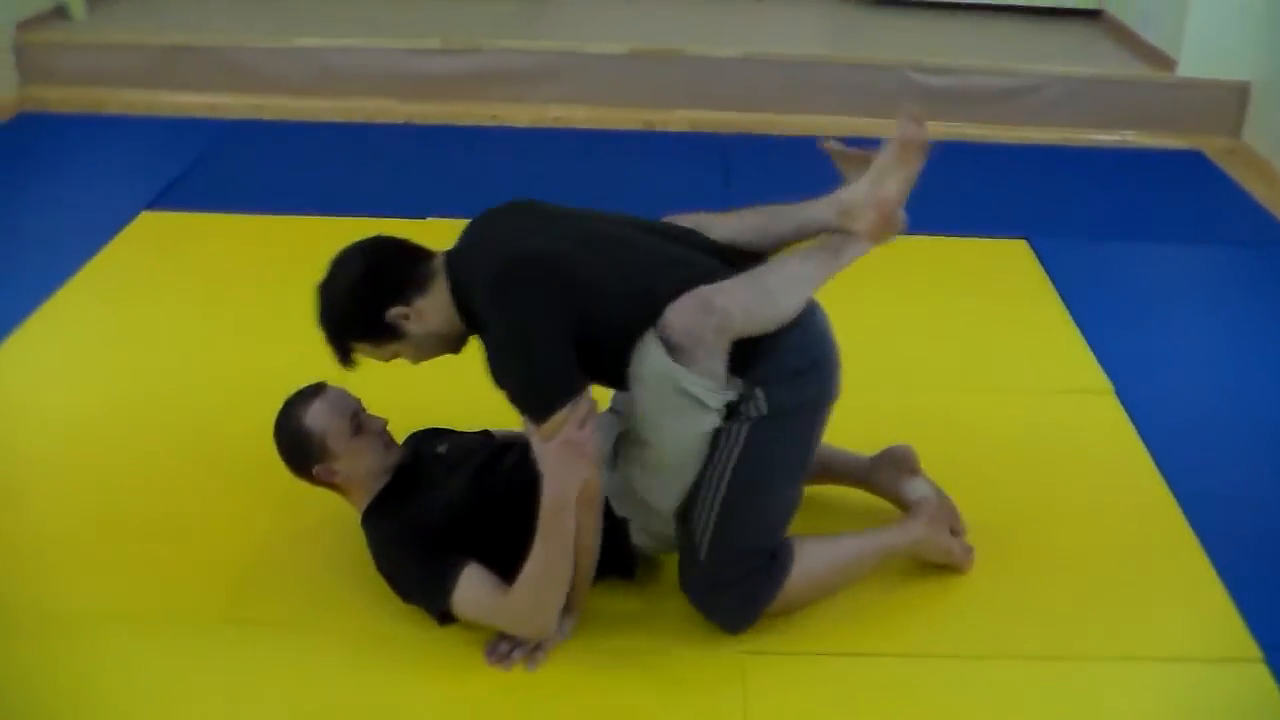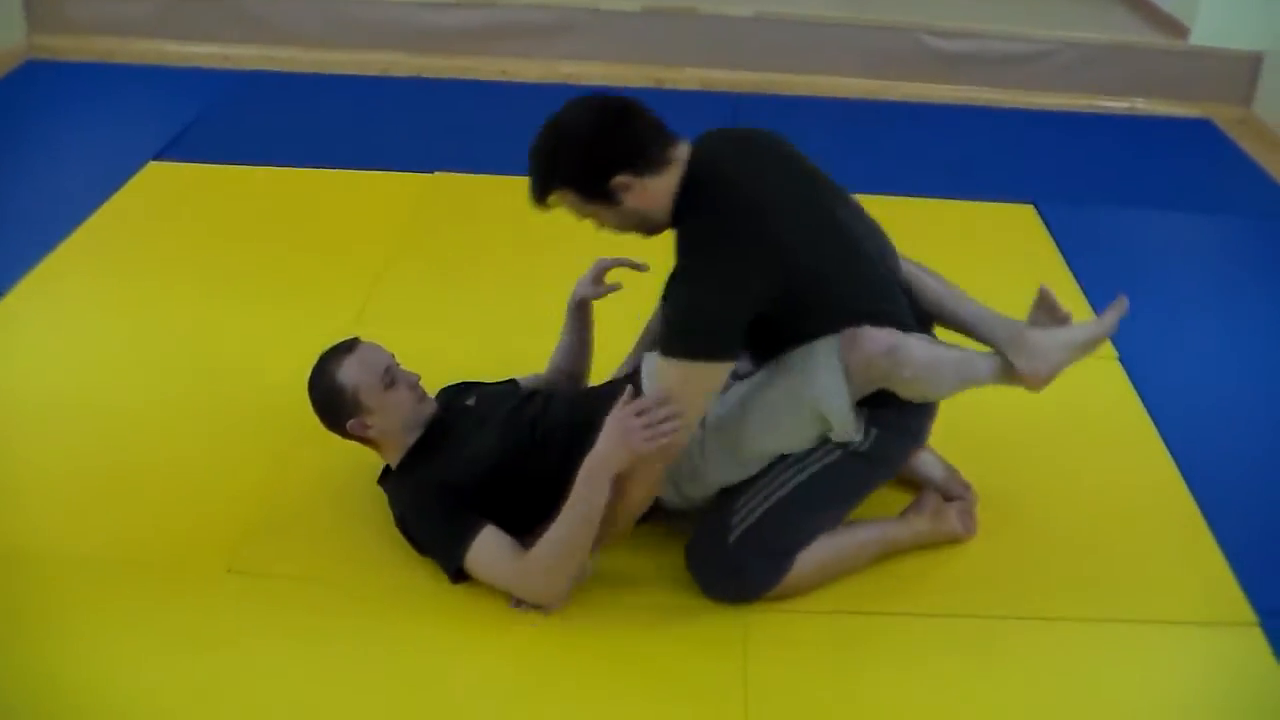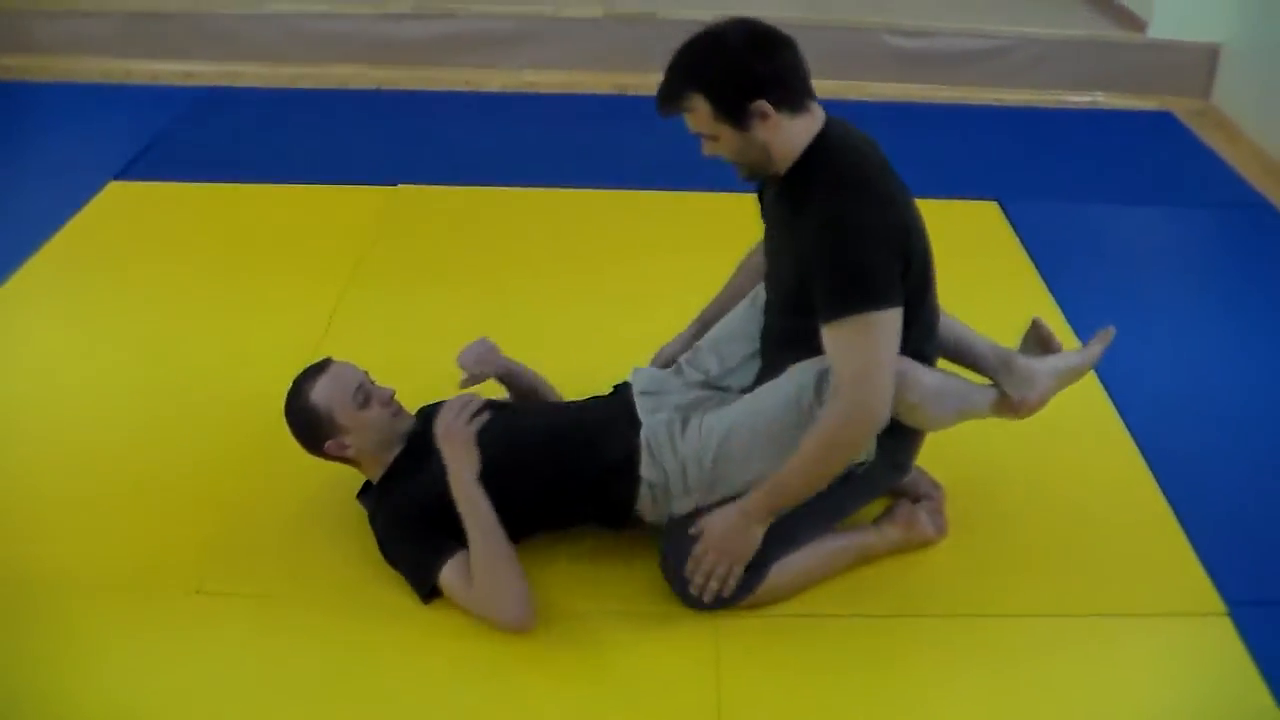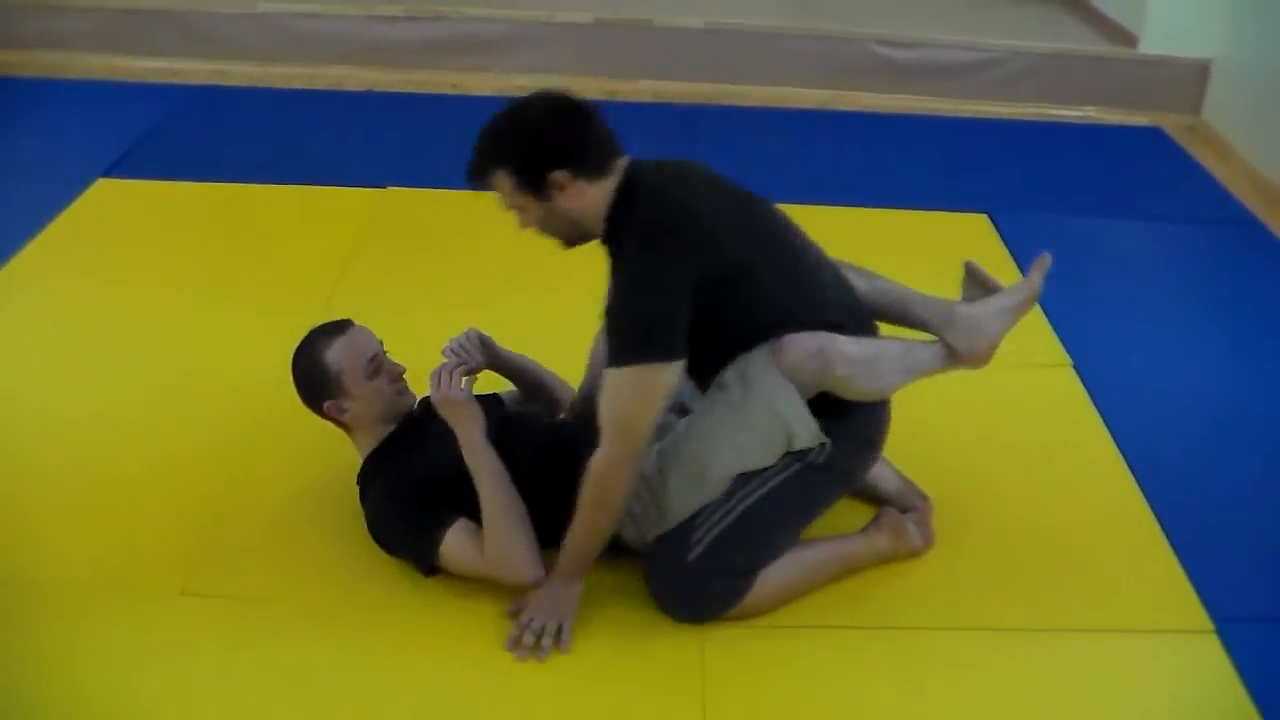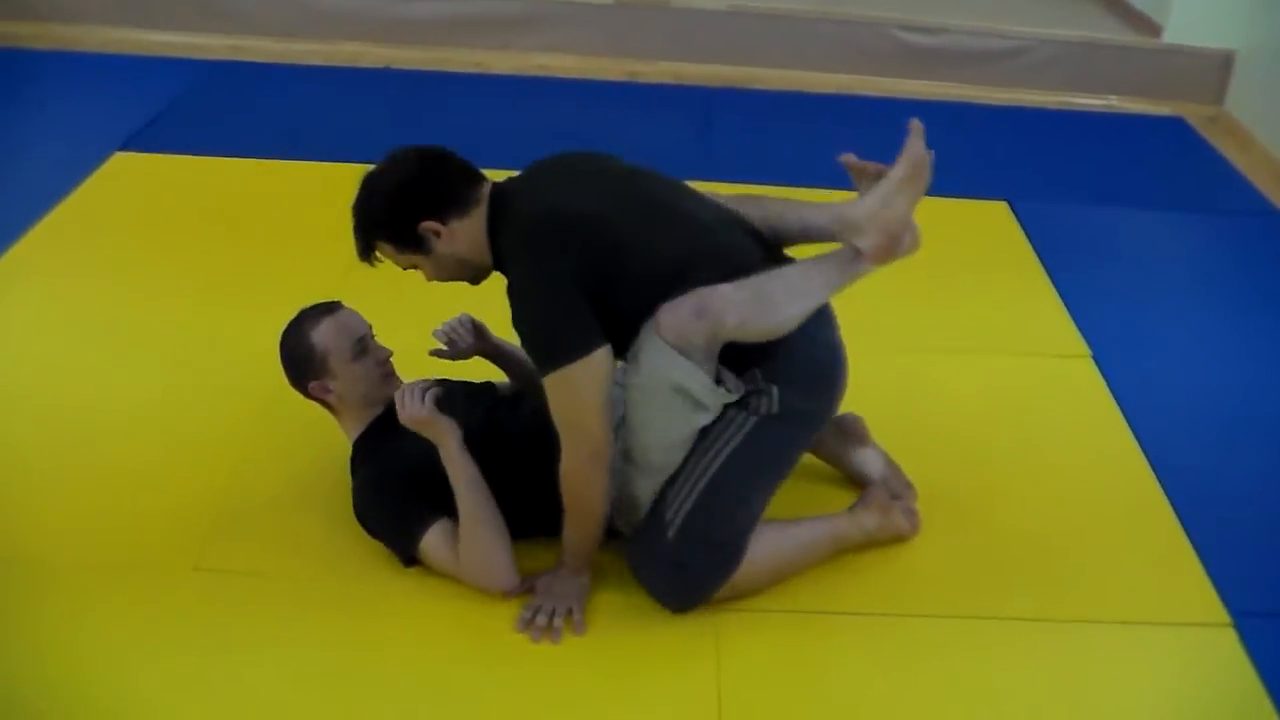
dt=0.4s
person 1, frame 1
left shoulder: (422, 447)
right shoulder: (401, 544)
right elbow: (525, 617)
right wrist: (561, 491)
left hip: (622, 455)
right hip: (635, 515)
left ankle: (872, 469)
person 1, frame 2
left shoulder: (456, 400)
right shoulder: (425, 502)
right elbow: (546, 586)
left wrist: (583, 301)
right wrist: (605, 464)
left hip: (660, 386)
right knee: (861, 348)
person 1, frame 3
left shoulder: (430, 424)
right shoulder: (404, 515)
right elbow: (511, 610)
left wrist: (499, 368)
right wrist: (463, 478)
left hip: (650, 402)
right hip: (668, 468)
right ankle: (1010, 392)
person 1, frame 4
left shoulder: (432, 414)
right shoulder: (396, 503)
left elbow: (560, 405)
right elbow: (520, 566)
left wrist: (497, 359)
right wrist: (471, 434)
right knee: (786, 359)
person 1, frame 5
left shoulder: (418, 397)
right shoulder: (382, 487)
left elbow: (547, 394)
right elbow: (497, 576)
left wrist: (487, 342)
right wrist: (448, 443)
left hip: (622, 419)
left ankle: (830, 436)
person 2, frame 1
left shoulder: (516, 328)
right shoulder: (496, 234)
left elbow: (578, 491)
left wrist: (566, 605)
left hip: (774, 364)
right hip: (773, 325)
left knee: (725, 594)
left ankle: (911, 535)
person 2, frame 2
left shoulder: (712, 268)
right shoulder: (738, 148)
left elbow: (662, 441)
left hip: (873, 405)
right hip: (879, 355)
left knee: (726, 566)
person 2, frame 3
left shoulder: (846, 222)
right shoulder: (806, 152)
left elbow: (861, 408)
right elbow: (768, 259)
left wrist: (751, 515)
right wrist: (683, 344)
left hip: (865, 426)
left knee: (704, 574)
person 2, frame 4
left shoulder: (654, 267)
right shoulder: (654, 186)
left elbow: (619, 457)
right elbow: (623, 330)
left wrist: (565, 579)
left hip: (825, 414)
right hip: (831, 362)
left knee: (683, 586)
left ankle: (872, 542)
person 2, frame 5
left shoulder: (541, 279)
right shoulder: (551, 182)
left elbow: (589, 451)
left wrist: (574, 569)
left hip: (781, 367)
right hip: (777, 322)
left knee: (672, 570)
